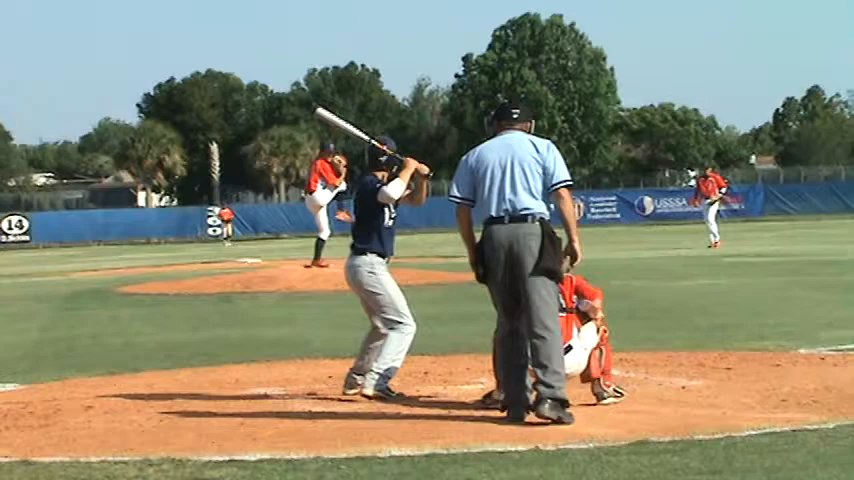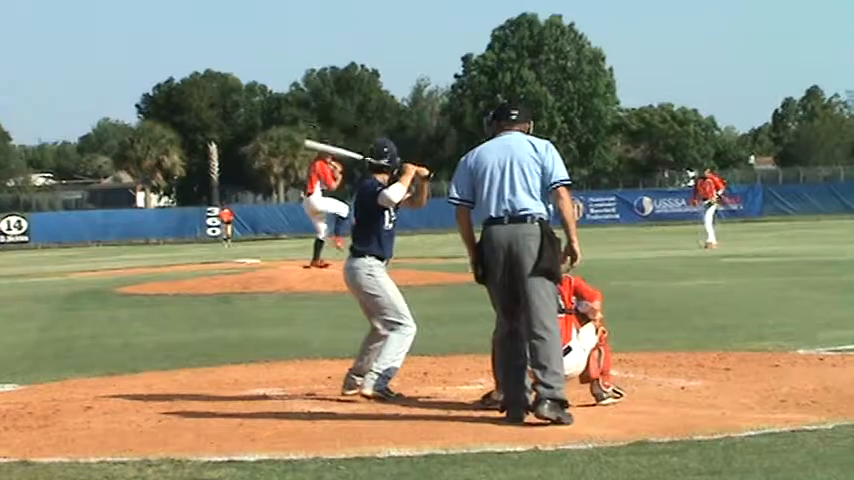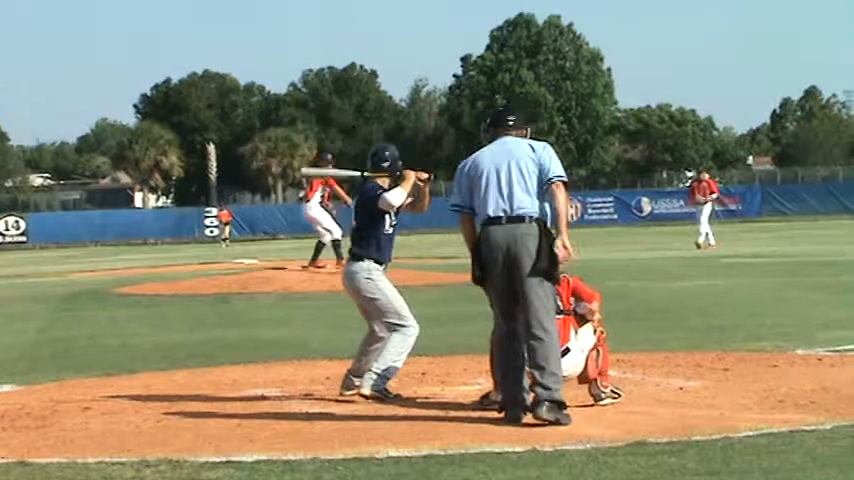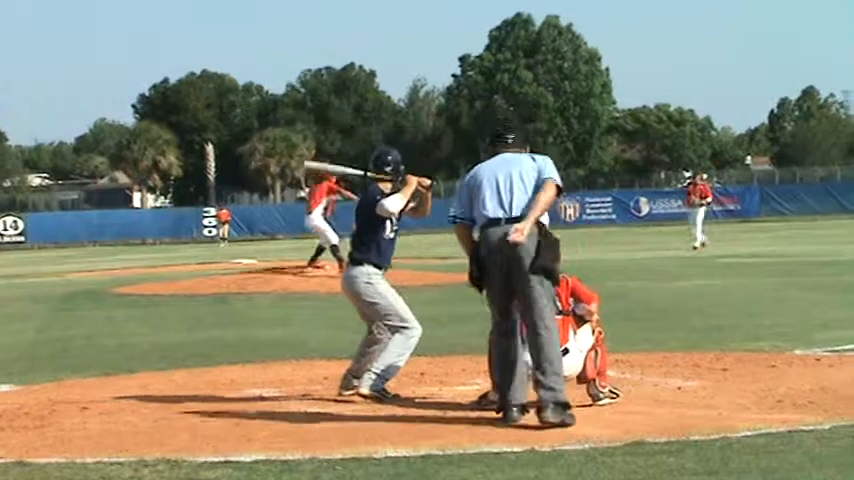
dt=0.2s
person 1, frame 1
left shoulder: (475, 155)
right shoulder: (542, 147)
left elbow: (463, 209)
right elbow: (561, 194)
left wrist: (472, 251)
right wrist: (574, 239)
left hip: (494, 238)
right hip: (532, 233)
left knee: (508, 322)
right knee: (542, 319)
left ankle: (515, 403)
right ankle: (550, 396)
person 1, frame 2
left shoulder: (473, 156)
right shoulder: (541, 147)
left elbow: (462, 210)
right elbow: (561, 193)
left wrist: (473, 252)
right wrist: (573, 239)
left hip: (493, 238)
right hip: (532, 233)
left knee: (507, 323)
right knee: (541, 320)
left ankle: (515, 403)
right ankle: (549, 397)
person 1, frame 3
left shoulder: (472, 161)
right shoulder: (539, 149)
left elbow: (465, 218)
right elbow: (557, 188)
left wrist: (478, 255)
right wrist: (562, 235)
left hip: (491, 238)
right hip: (530, 234)
left knee: (506, 324)
right knee: (540, 322)
left ankle: (514, 404)
right ankle: (548, 400)
person 1, frame 4
left shoulder: (475, 173)
right shoulder: (539, 161)
left elbow: (461, 228)
right elbow: (550, 187)
left wrist: (477, 260)
right wrist: (527, 226)
left hip: (490, 241)
right hip: (530, 239)
left knee: (504, 324)
right knee: (542, 322)
left ankle: (512, 403)
right ankle: (551, 402)
person 2, frame 1
left shoulder: (383, 184)
right shoulder: (368, 183)
left elbow: (416, 199)
right elbow: (391, 194)
left wrist: (421, 177)
right wrist: (407, 169)
left hip: (368, 265)
right hip: (368, 265)
left knee: (384, 325)
right knee: (403, 325)
left ankle: (356, 379)
right ankle: (375, 384)
person 2, frame 2
left shoulder: (383, 186)
right shoulder: (369, 186)
left elbow: (417, 202)
right elbow: (392, 197)
left wrist: (422, 180)
right wrist: (408, 174)
left hip: (365, 267)
right hip: (367, 268)
left knee: (383, 327)
right knee: (404, 326)
left ankle: (355, 380)
right ankle: (374, 384)
person 2, frame 3
left shoulder: (385, 191)
right shoulder: (370, 189)
left elbow: (418, 207)
right elbow: (392, 201)
left wrist: (423, 185)
right wrist: (408, 180)
left hip: (363, 271)
right hip: (366, 271)
left knee: (381, 328)
right knee: (406, 327)
left ankle: (353, 380)
right ankle: (373, 384)
person 2, frame 4
left shoulder: (389, 196)
right shoulder: (372, 194)
left elbow: (420, 212)
right elbow: (389, 208)
left wrist: (424, 190)
right wrist: (409, 186)
left hip: (363, 276)
right hip: (365, 276)
left knee: (381, 330)
right knee: (409, 328)
left ankle: (351, 381)
right ankle: (372, 383)
person 3, frame 1
right shoulder: (571, 281)
right elbow: (596, 303)
right wrist: (595, 315)
right hip: (572, 363)
right knee: (598, 327)
left ankle: (502, 393)
right ankle: (603, 388)
person 3, frame 2
right shoulder: (569, 281)
right elbow: (595, 303)
right hip: (572, 364)
right knee: (597, 327)
left ankle: (501, 394)
right ankle: (602, 389)
person 3, frame 3
right shoulder: (567, 282)
right elbow: (593, 306)
right hip: (570, 366)
right knee: (595, 328)
left ankle: (500, 394)
right ankle: (600, 389)
person 3, frame 4
right shoulder: (566, 282)
right elbow: (592, 307)
left hip: (529, 366)
right hip: (569, 365)
right knee: (594, 327)
left ankle: (498, 394)
right ankle: (599, 389)
person 4, frame 1
left shoulder: (317, 163)
right shoulder: (323, 165)
left elbow: (331, 178)
right elbow: (335, 183)
left wrist: (339, 169)
right wrist: (343, 173)
left hip: (311, 200)
right hip: (318, 196)
left knee: (324, 231)
right knee: (341, 184)
left ankle: (316, 260)
right ankle: (340, 212)
person 4, frame 2
left shoulder: (314, 165)
right shoulder: (322, 166)
right elbow: (332, 186)
left wrist: (335, 173)
right wrist: (339, 177)
left hip: (309, 203)
right hip: (315, 200)
left knee: (323, 232)
right knee: (343, 208)
left ankle: (315, 261)
right ankle: (337, 236)
person 4, frame 3
right shoulder: (325, 176)
right elbow: (337, 190)
left wrist: (328, 205)
right wrist: (348, 201)
left hip: (309, 208)
right hip: (313, 207)
left knee: (325, 235)
right knee: (336, 231)
left ankle: (313, 261)
right ankle: (340, 260)
person 4, frame 4
left shoulder: (317, 185)
right shoulder: (329, 185)
right elbow: (344, 192)
right wrist: (357, 199)
left hip: (312, 218)
right hip: (316, 218)
left knee: (326, 240)
right knee: (332, 239)
left ankle: (312, 261)
right ankle: (342, 265)
